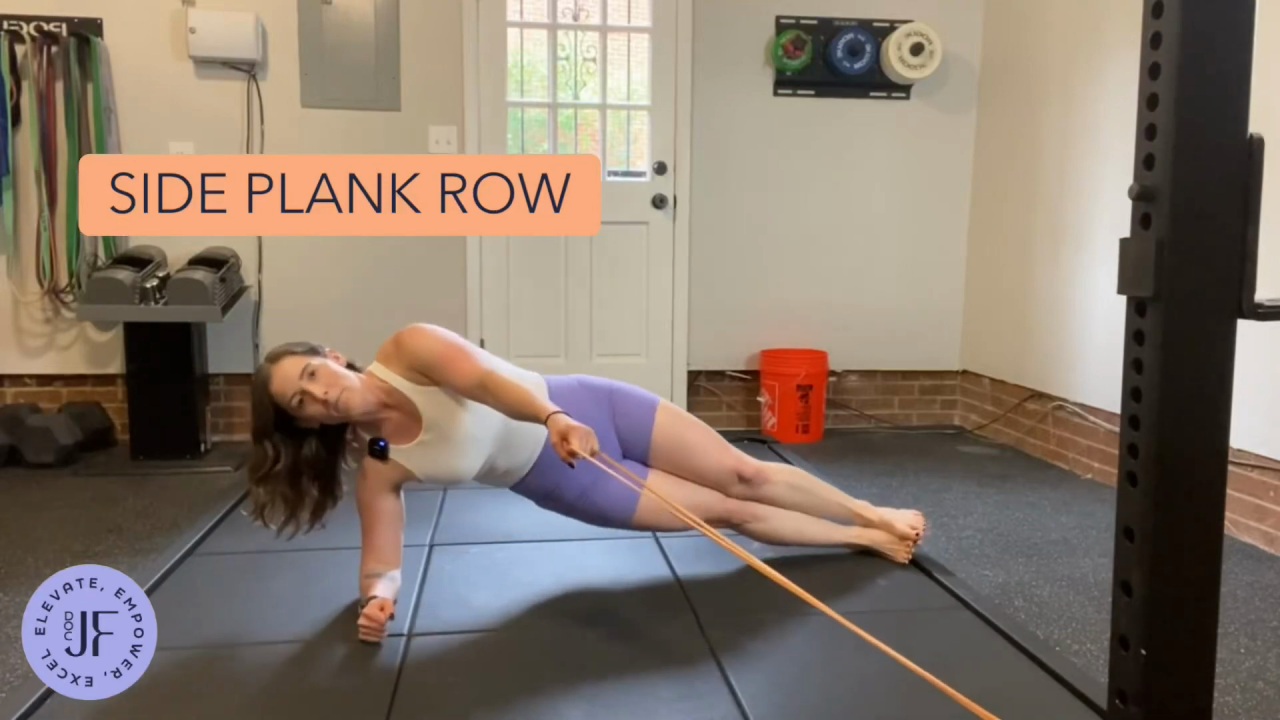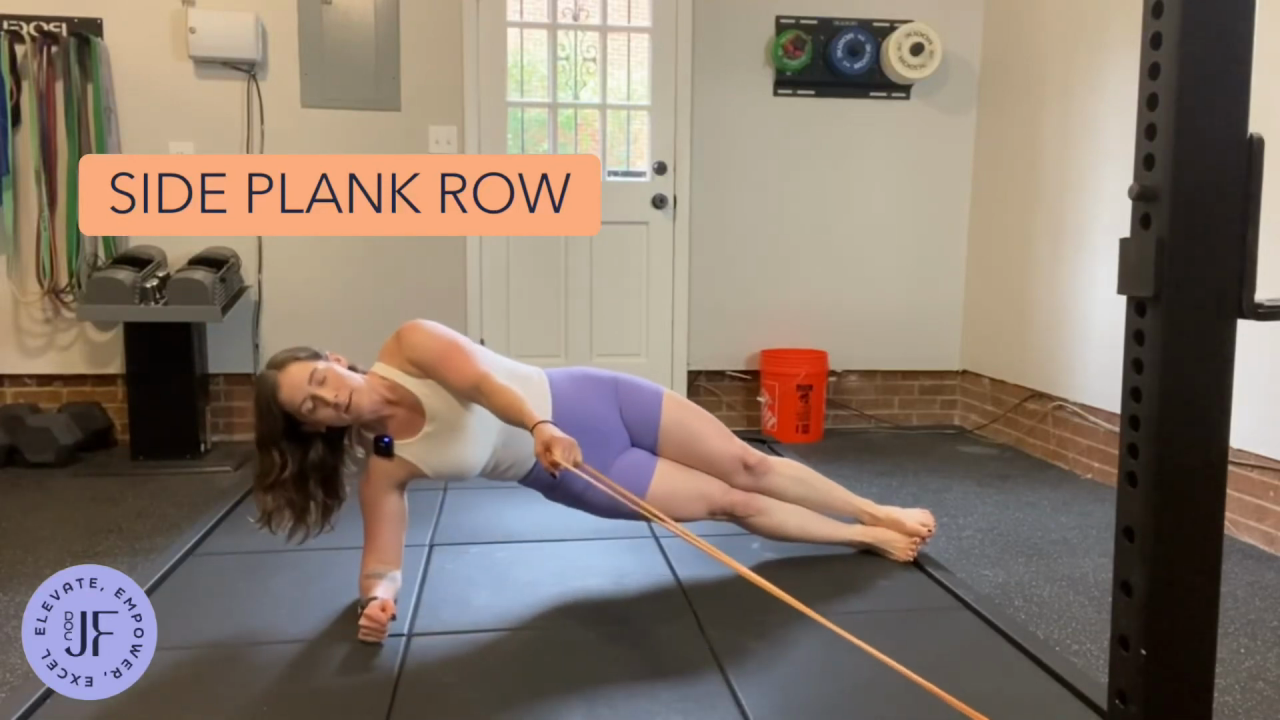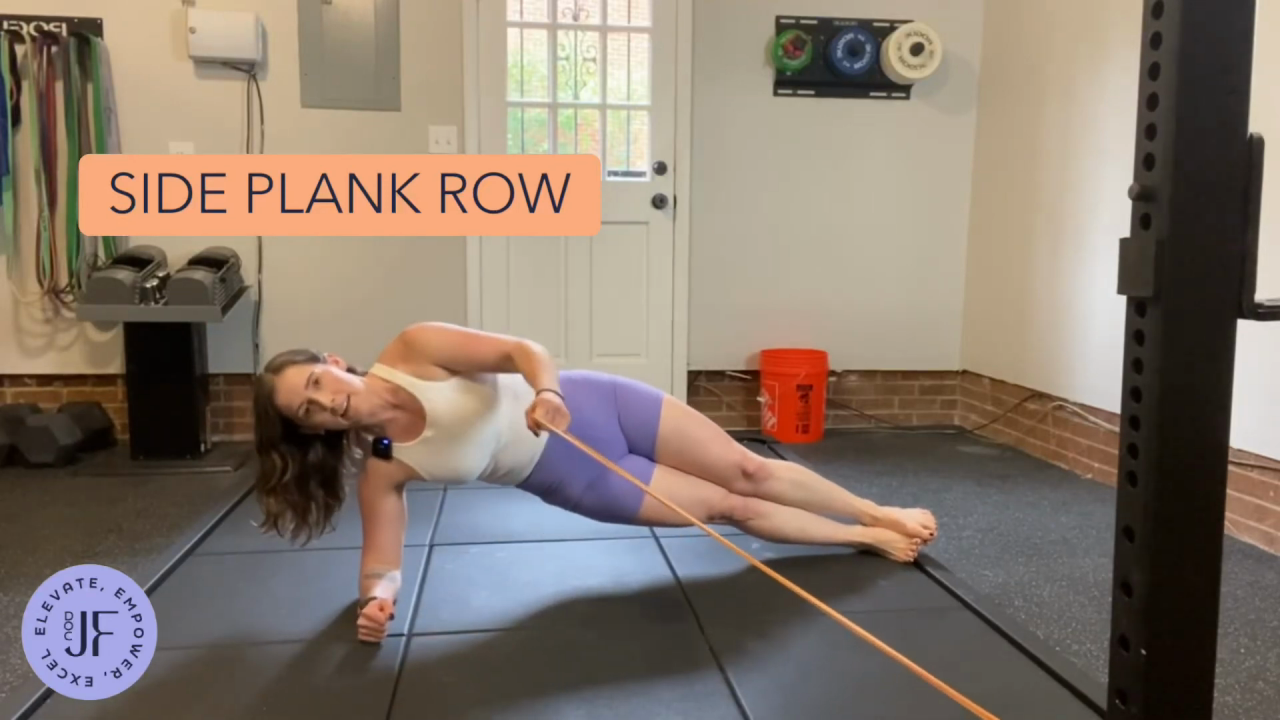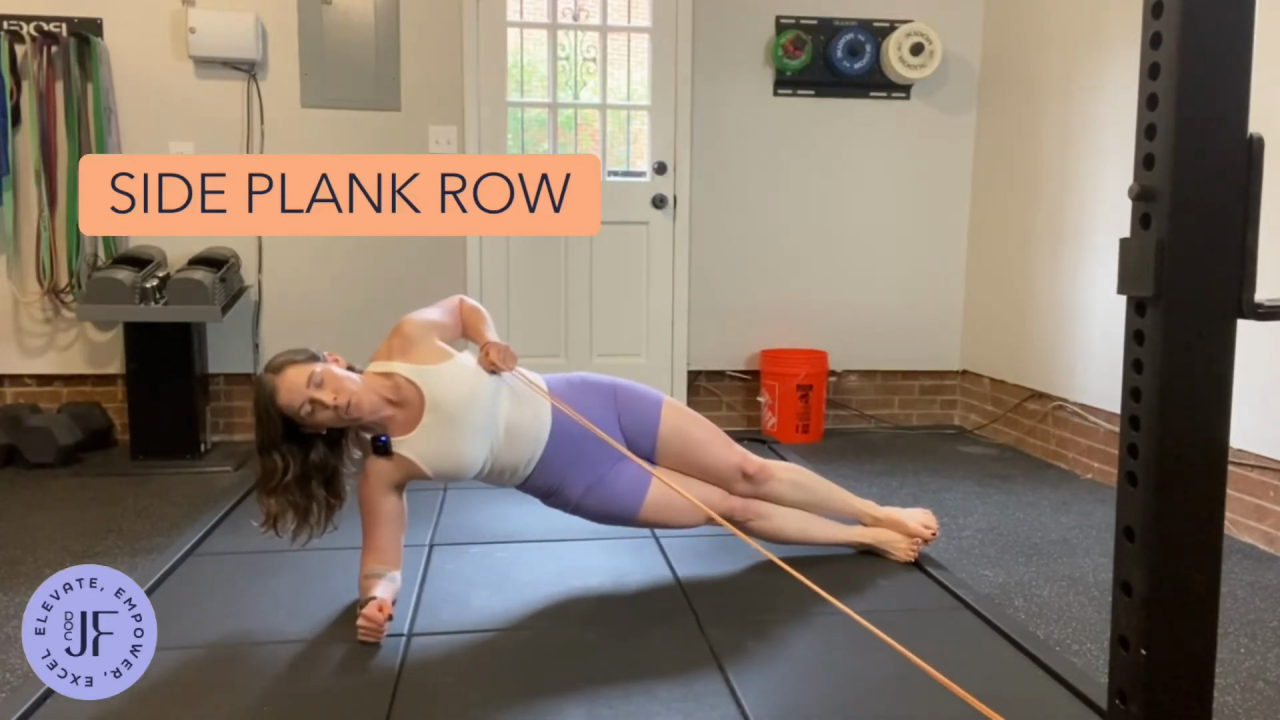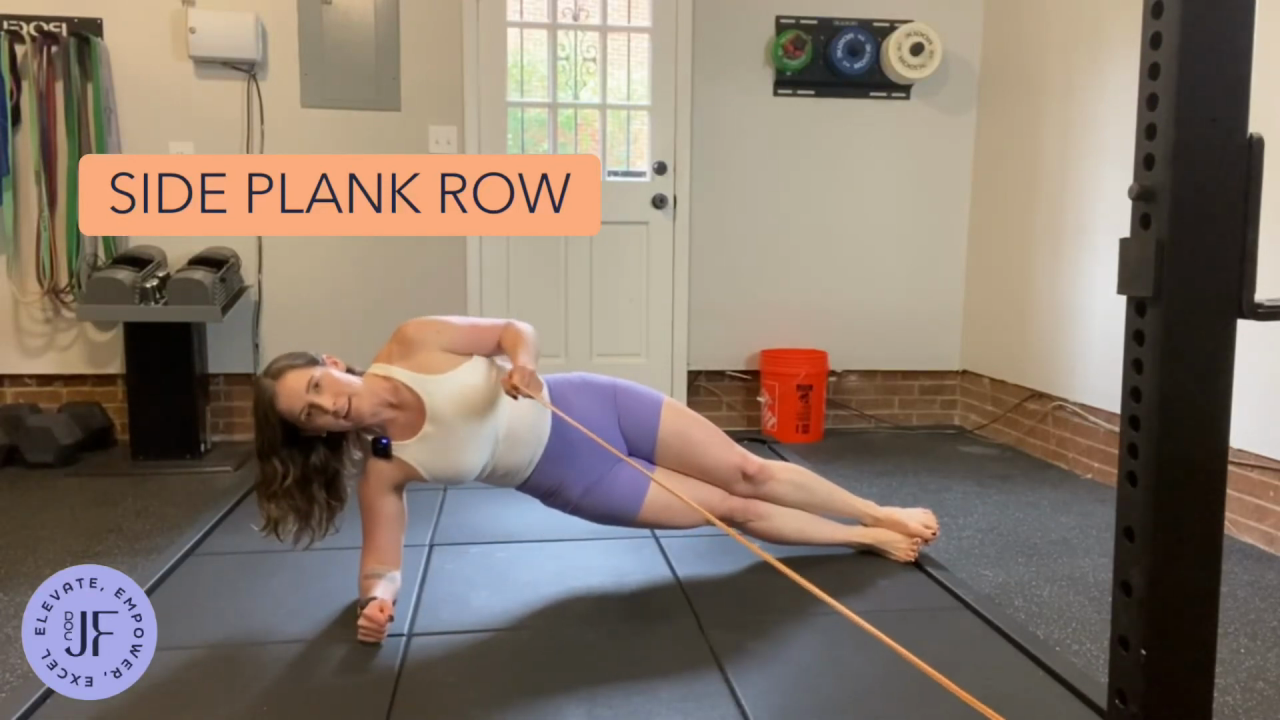
dt=1s
person 1, frame 1
left shoulder: (408, 349)
right shoulder: (376, 469)
left elbow: (487, 380)
right elbow: (381, 564)
left wrist: (554, 417)
right wrist: (379, 598)
left hip: (589, 411)
right hip: (569, 485)
left knee: (744, 476)
right knee: (725, 513)
left ankle: (872, 514)
right ankle: (866, 540)
person 1, frame 2
left shoulder: (410, 345)
right shoulder: (384, 468)
left elbow: (482, 381)
right elbow: (380, 563)
left wrist: (539, 426)
right wrist: (378, 600)
left hip: (588, 405)
right hip: (579, 477)
left knee: (748, 465)
right knee: (731, 504)
left ankle: (877, 512)
right ankle: (870, 540)
person 1, frame 3
left shoulder: (414, 348)
right shoulder: (381, 470)
left elbow: (523, 349)
right elbow: (380, 563)
left wrist: (547, 391)
right wrist: (377, 600)
left hip: (591, 406)
right hip: (574, 480)
left knee: (748, 472)
right knee: (728, 509)
left ankle: (878, 513)
right ankle: (869, 541)
person 1, frame 4
left shoulder: (410, 339)
right shoulder: (381, 469)
left elbow: (465, 306)
right elbow: (380, 563)
left wrist: (491, 341)
right wrist: (376, 600)
left hip: (592, 407)
right hip: (579, 484)
left knee: (748, 474)
right knee: (735, 511)
left ankle: (878, 514)
right ankle: (870, 541)
person 1, frame 5
left shoulder: (413, 342)
right shoulder: (383, 471)
left elbow: (516, 329)
right elbow: (381, 564)
left wrist: (521, 365)
right wrist: (377, 600)
left hip: (592, 407)
right hip: (577, 483)
left knee: (748, 473)
right knee: (733, 510)
left ankle: (877, 512)
right ankle: (867, 539)
